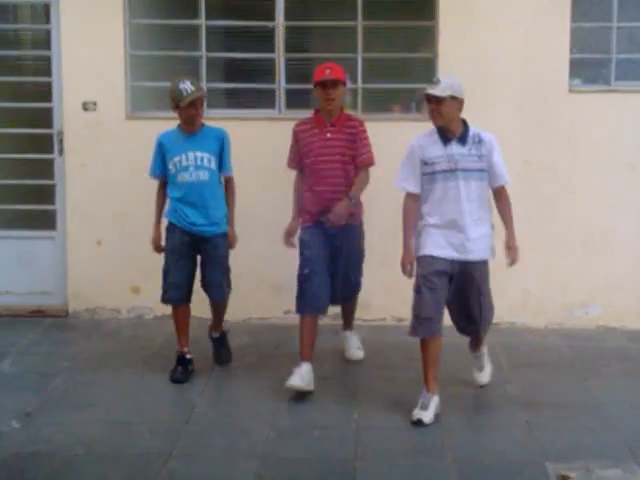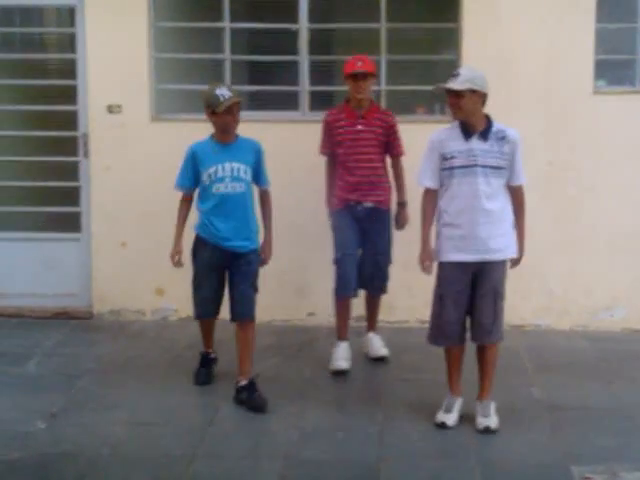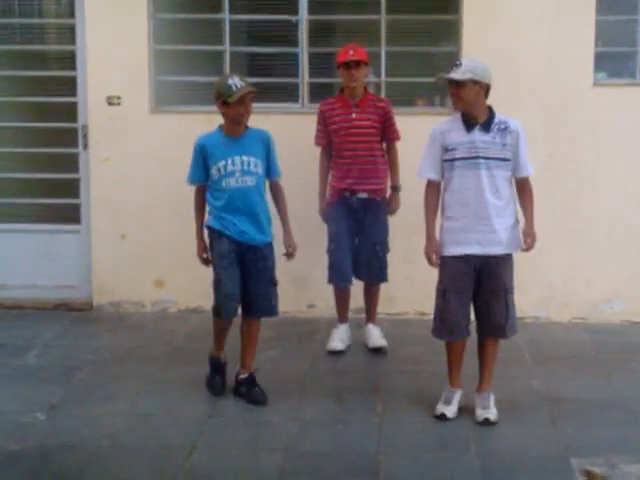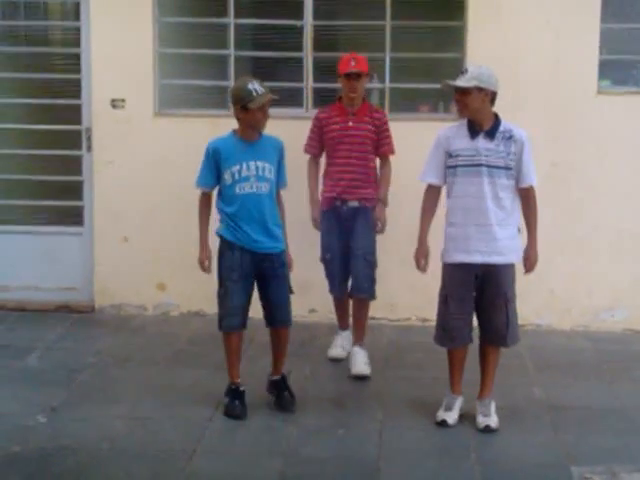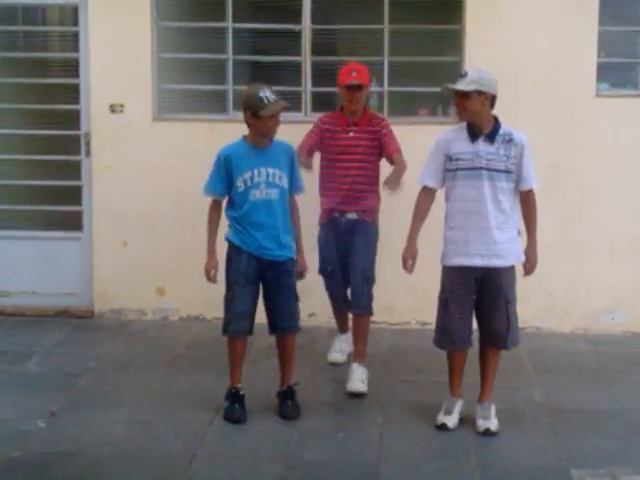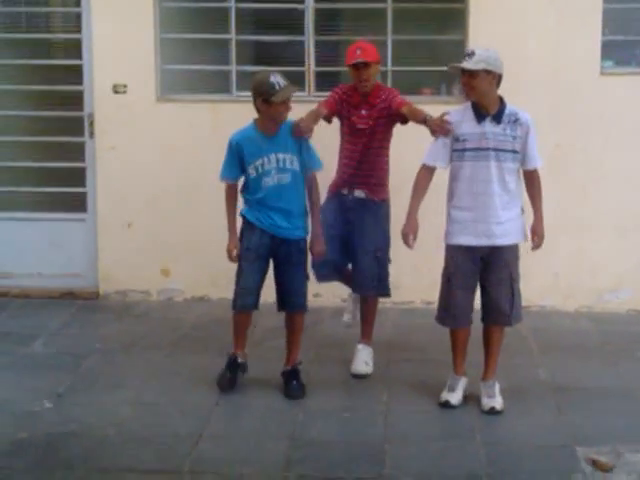
dt=0.3s
person 1, frame 1
left shoulder: (485, 143)
right shoulder: (419, 146)
left elbow: (500, 191)
right elbow: (411, 198)
left wrist: (510, 235)
right wrist: (407, 246)
left hip: (474, 246)
right hip: (433, 247)
left knee: (477, 315)
right knee: (429, 318)
left ankle: (478, 348)
right ankle: (430, 393)
person 1, frame 2
left shoulder: (508, 139)
right shoulder: (440, 140)
left elbow: (516, 191)
right elbow: (430, 193)
left wrist: (520, 238)
right wrist: (425, 242)
left hip: (494, 248)
right hip: (452, 249)
left knee: (489, 327)
right knee: (450, 325)
left ankle: (485, 400)
right ankle: (454, 396)
person 1, frame 3
left shoulder: (511, 131)
right shoulder: (442, 132)
left elbow: (523, 182)
right elbow: (433, 186)
left wrist: (529, 222)
right wrist: (430, 234)
left hip: (498, 243)
right hip: (456, 243)
left knee: (493, 318)
right knee: (453, 317)
left ankle: (485, 392)
right ankle: (453, 389)
person 1, frame 4
left shoulder: (516, 138)
right shoulder: (447, 138)
left elbow: (527, 192)
right elbow: (433, 190)
left wrist: (532, 242)
right wrist: (422, 240)
left hip: (501, 251)
right hip: (458, 250)
left knee: (495, 327)
right knee: (455, 325)
left ankle: (485, 399)
right ankle: (454, 395)
person 1, frame 5
left shoulder: (516, 142)
right shoulder: (447, 141)
left elbow: (526, 195)
right elbow: (428, 191)
left wrist: (532, 243)
right wrist: (412, 239)
left hip: (501, 254)
right hip: (458, 253)
left knee: (495, 330)
right knee: (454, 327)
left ankle: (485, 402)
right ankle: (454, 398)
person 1, frame 6
left shoulder: (521, 122)
right shoulder: (452, 121)
left elbow: (531, 173)
right elbow: (428, 168)
left wrist: (538, 218)
right wrist: (412, 214)
left hip: (504, 233)
right hip: (462, 232)
left knee: (499, 308)
right knee: (457, 305)
left ankle: (489, 380)
right ankle: (458, 376)
person 2, frame 1
left shoulder: (219, 137)
right shoulder: (165, 141)
left elbow: (228, 181)
right elbow: (162, 185)
left wrist: (231, 224)
right wrist: (156, 227)
left hip: (215, 230)
right hip: (179, 229)
left knee: (219, 293)
right knee: (178, 294)
left ankle: (217, 332)
right ankle: (184, 355)
person 2, frame 2
left shoulder: (253, 148)
right shoulder: (197, 152)
left elbow: (264, 193)
right elbow: (187, 197)
left wrist: (268, 238)
right wrist: (177, 240)
left hip: (245, 244)
right hip: (209, 242)
left knee: (245, 314)
right knee: (206, 308)
left ankle: (245, 384)
right ankle: (208, 354)
person 2, frame 3
left shoulder: (263, 139)
right shoulder: (205, 144)
left elbow: (275, 186)
right elbow: (200, 192)
left wrist: (288, 231)
right wrist: (200, 237)
left hip: (259, 237)
right hip: (223, 236)
left knee: (257, 308)
right knee: (227, 302)
left ankle: (246, 374)
right ankle: (217, 359)
person 2, frame 4
left shoulder: (275, 147)
right shoulder: (218, 148)
left elbow: (277, 197)
right elbow: (206, 197)
left wrist: (285, 245)
right wrist: (203, 245)
left hip: (272, 247)
right hip: (235, 247)
left knee: (281, 317)
right knee: (233, 319)
left ankle: (278, 378)
right ankle: (235, 387)
person 2, frame 5
left shoulder: (286, 153)
right shoulder: (229, 156)
left elbow: (291, 203)
right elbow: (216, 205)
left wrist: (300, 251)
right wrist: (211, 254)
left hip: (281, 254)
right hip: (243, 253)
left knee: (287, 324)
right knee: (237, 324)
left ankle: (287, 389)
right ankle: (235, 391)
person 2, frame 6
left shoulder: (297, 134)
right shoulder: (240, 141)
left elbow: (311, 182)
right elbow: (231, 188)
left wrist: (317, 231)
right wrist: (232, 236)
left hip: (293, 232)
right hip: (256, 229)
left knee: (296, 303)
right knee: (244, 298)
left ankle: (291, 368)
right ankle: (237, 359)
person 3, frame 1
left shoulder: (355, 127)
right shoulder: (302, 129)
left elbow: (364, 174)
right elbow: (300, 177)
left wrist: (347, 203)
right wrist: (294, 217)
left hip: (347, 218)
right hip: (314, 220)
left knee: (349, 284)
right knee: (311, 291)
left ankle: (349, 331)
right ankle: (305, 366)
person 3, frame 2
left shoulder: (386, 119)
right shoulder: (332, 119)
left elbow: (395, 162)
right elbow: (331, 163)
left wrist: (402, 204)
right wrist: (329, 204)
left hip: (378, 206)
right hip: (345, 206)
left knee: (376, 272)
right knee: (345, 272)
left ankle: (371, 333)
right ankle: (342, 344)
person 3, frame 3
left shoulder: (381, 107)
right shoulder: (327, 109)
left elbow: (391, 150)
right elbow: (325, 154)
left wrist: (395, 189)
right wrist: (322, 196)
left hip: (373, 196)
right hip: (340, 197)
left knee: (374, 260)
right knee: (340, 262)
left ankle: (371, 324)
right ankle: (341, 325)
person 3, frame 4
left shoulder: (377, 117)
right shoulder: (323, 117)
left elbow: (385, 163)
right elbow: (314, 161)
left wrist: (382, 203)
right wrist: (314, 203)
left hip: (364, 206)
right hip: (332, 205)
left knee: (363, 272)
right knee: (336, 272)
left ankle: (359, 346)
right ankle: (343, 332)
person 3, frame 5
left shoulder: (378, 125)
right shoulder: (325, 123)
left elbow: (398, 158)
right elbow: (303, 148)
left wrist: (397, 172)
right wrist: (303, 155)
left hip: (363, 218)
right hip: (331, 217)
left knee: (360, 286)
right knee: (334, 282)
left ankle: (359, 364)
right ankle: (343, 333)
person 3, frame 6
left shoulder: (388, 97)
right shoulder: (342, 95)
left elbow: (409, 110)
right elbow: (319, 111)
left wrist: (429, 120)
right wrist: (306, 121)
left hip: (373, 197)
right hip: (340, 193)
left knee: (370, 270)
right knee: (324, 260)
left ankle: (365, 345)
right ankle: (356, 291)
